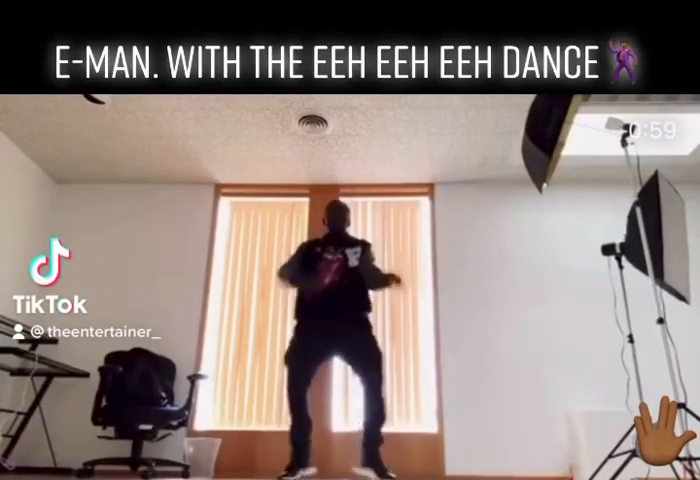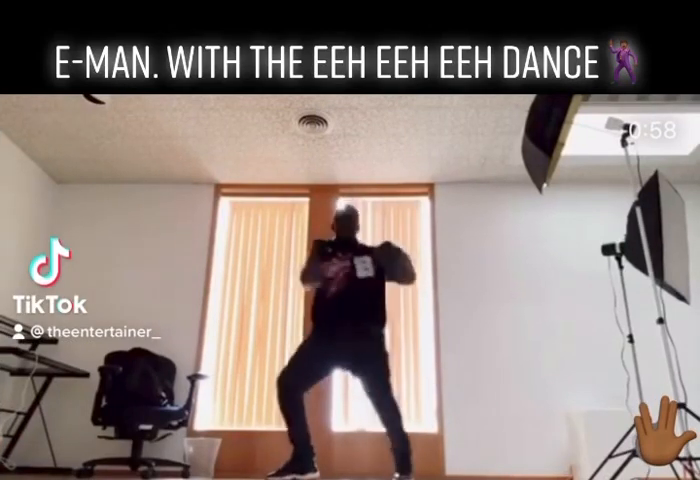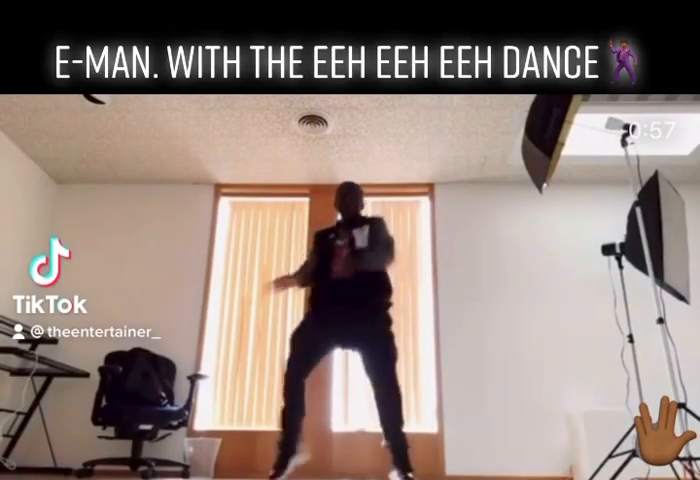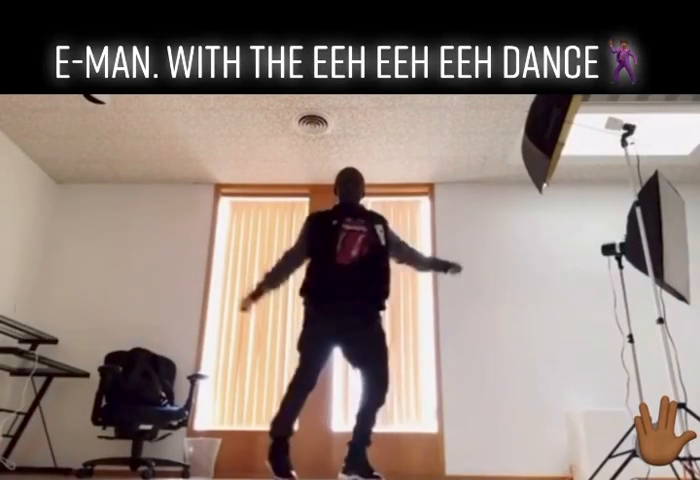
dt=1s
person 1, frame 1
left shoulder: (360, 248)
right shoulder: (310, 249)
left elbow: (372, 278)
right elbow: (285, 273)
left wrist: (387, 278)
right wrist: (303, 281)
left hip: (352, 325)
right hip: (315, 326)
left knee: (372, 380)
right knee: (297, 383)
left ankle: (371, 454)
right ankle: (300, 457)
person 1, frame 2
left shoulder: (376, 256)
right shoulder: (322, 250)
left elbow: (407, 276)
right elbow: (309, 278)
left wrist: (393, 254)
right wrist: (322, 272)
left hip: (364, 336)
right hip: (326, 335)
left knee: (381, 396)
right knee: (287, 384)
person 1, frame 3
left shoulder: (374, 226)
right shoulder: (323, 238)
left elbow: (384, 256)
right elbow: (310, 272)
left wrist: (356, 262)
right wrist: (293, 279)
left hip: (368, 313)
right hip: (328, 313)
left knee: (384, 378)
right knee: (296, 369)
right ankle: (289, 447)
person 1, frame 4
left shoulder: (377, 224)
right shoulder: (318, 222)
left elbow: (403, 252)
right elbow: (292, 258)
left wrist: (439, 264)
right wrist: (259, 291)
left hip: (364, 314)
right hip: (323, 311)
left knee: (377, 381)
right knee: (306, 378)
right ankle: (278, 448)
